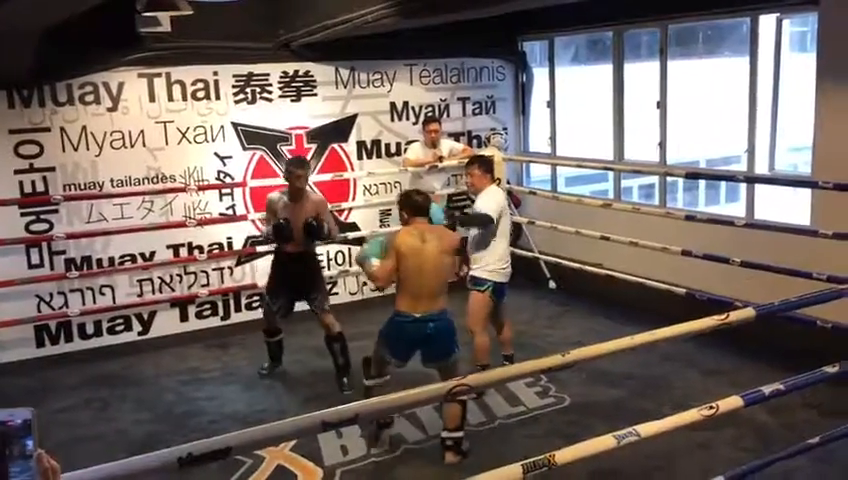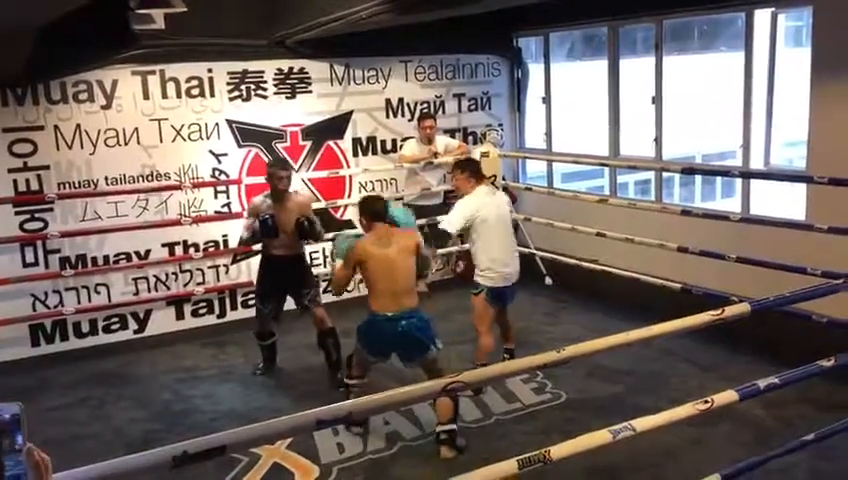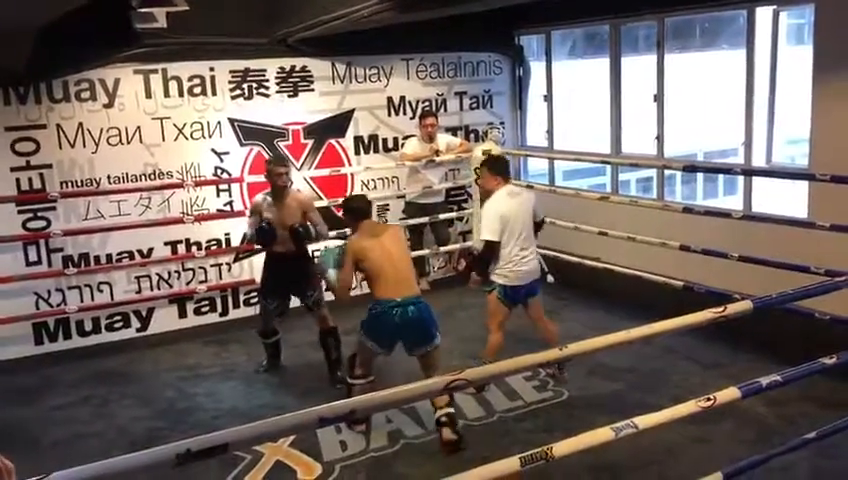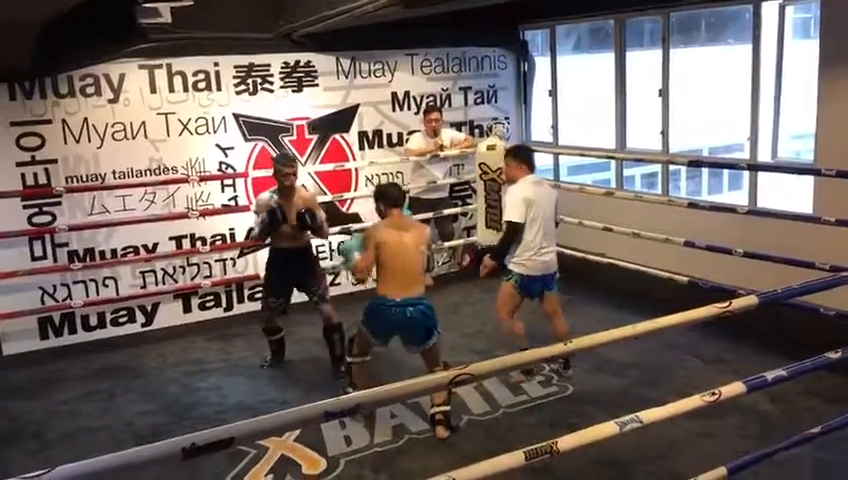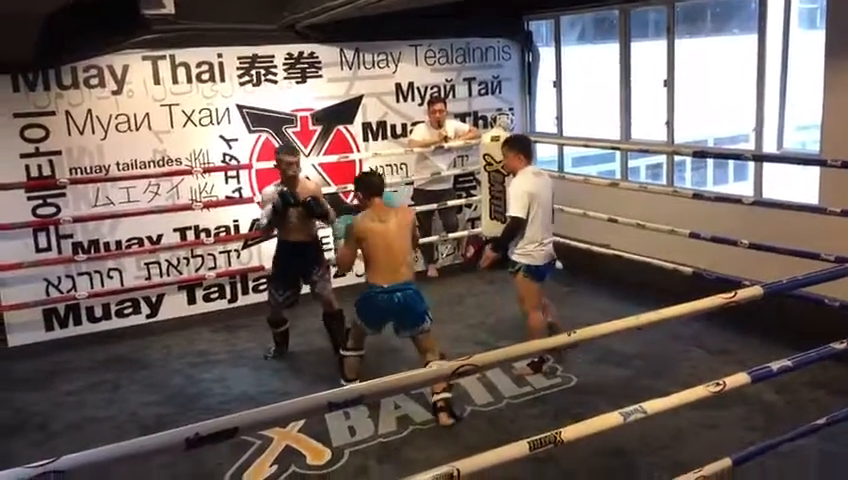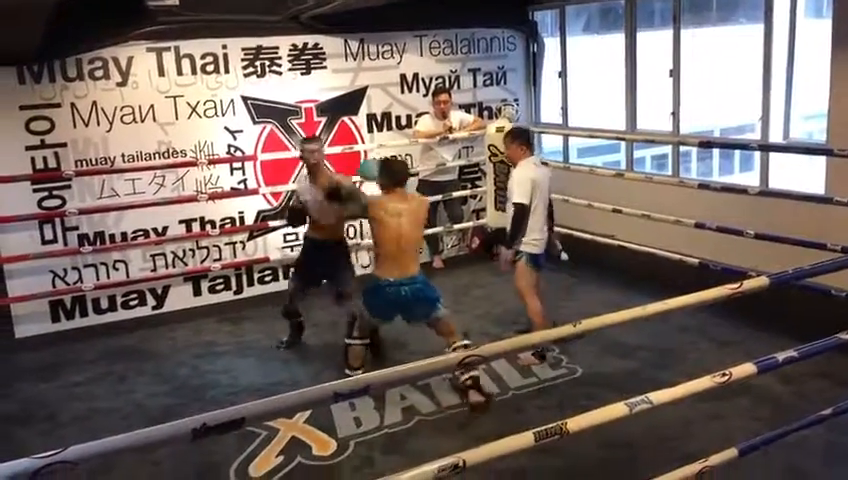
dt=0.3s
person 1, frame 1
left shoulder: (398, 239)
right shoulder: (452, 238)
left elbow: (381, 282)
left wrist: (369, 261)
left hip: (404, 323)
right hip: (439, 322)
left knee: (376, 365)
right knee: (452, 383)
left ankle: (380, 419)
right ankle: (452, 446)
person 1, frame 2
left shoulder: (358, 246)
right shoulder: (411, 236)
left elbow: (337, 288)
right elbow: (425, 267)
left wrist: (340, 259)
left hip: (379, 323)
right hip: (412, 320)
left knee: (357, 366)
right knee: (440, 378)
left ankle: (354, 418)
right ankle: (447, 440)
person 1, frame 3
left shoulder: (352, 246)
right shoulder: (396, 231)
left elbow: (343, 292)
left wrist: (330, 273)
left hip: (385, 312)
right hip: (418, 307)
left knee: (360, 364)
right knee: (431, 370)
left ankle: (358, 419)
right ankle: (448, 426)
person 1, frame 4
left shoulder: (375, 231)
right shoulder: (425, 230)
left elbow: (361, 274)
left wrist: (353, 256)
left hip: (385, 308)
right hip: (419, 308)
left knee: (358, 347)
right knee: (436, 365)
right ankle: (441, 421)
person 1, frame 5
left shoulder: (358, 223)
right shoulder: (407, 213)
left elbow: (344, 266)
left wrist: (346, 241)
left hip: (376, 296)
right hip: (407, 293)
left knee: (353, 339)
right knee: (430, 352)
right ankle: (443, 409)
person 1, frame 6
left shoulder: (373, 204)
right shoulder: (422, 204)
left elbow: (351, 198)
left hip: (383, 287)
right hip: (415, 285)
left knee: (360, 330)
right knee: (452, 334)
right ankle: (472, 388)
person 2, frame 1
left shoulder: (492, 197)
right shoulder: (488, 197)
left elbow: (485, 220)
left wrist: (455, 218)
right wrist: (471, 266)
left hip: (489, 273)
right hip: (493, 270)
left knee: (476, 326)
right knee: (498, 319)
right ankle: (509, 364)
person 2, frame 2
left shoulder: (471, 204)
right shoulder: (500, 196)
left elbow: (444, 232)
left hip: (491, 276)
right hip: (510, 271)
left knee: (483, 328)
right knee: (502, 316)
right ankle: (509, 358)
person 2, frame 3
left shoulder: (493, 206)
right shoulder: (527, 195)
left elbow: (490, 248)
right elbow: (538, 225)
left wrist: (478, 271)
left hip: (506, 276)
right hip: (531, 270)
left knee: (494, 327)
right knee: (541, 319)
right ankle: (559, 364)
person 2, frame 4
left shoulder: (516, 192)
right shoulder: (549, 189)
left elbow: (512, 231)
left wrist: (493, 257)
left hip: (523, 266)
right hip: (548, 262)
left knee: (506, 314)
right knee: (555, 314)
right ankle: (565, 361)
person 2, frame 5
left shoulder: (519, 184)
right shoulder: (544, 178)
left elbow: (516, 223)
left wrist: (495, 248)
left hip: (526, 255)
right hip: (543, 250)
left knee: (531, 308)
right knee: (539, 300)
left ankle: (540, 358)
right ankle: (553, 334)
person 2, frame 6
left shoulder: (521, 173)
right shoulder: (540, 169)
left elbow: (521, 213)
left wrist: (508, 246)
right wrist: (549, 231)
left hip: (526, 243)
right hip: (537, 239)
left knee: (528, 294)
right knee: (531, 289)
left ankle: (542, 347)
right ankle: (539, 329)
person 3, frame 1
left shoulder: (318, 201)
right shoulder: (274, 200)
left elbow: (334, 231)
right elbow: (265, 230)
left wrist: (323, 232)
right wrist: (273, 232)
left hip: (308, 262)
right hip: (282, 263)
left knee: (327, 319)
right knee: (270, 318)
left ankle: (343, 373)
right ankle: (275, 360)
person 3, frame 2
left shoulder: (302, 202)
right shoulder: (257, 205)
left elbow: (320, 235)
right elbow: (244, 240)
left wrist: (314, 231)
right wrist: (258, 232)
left hip: (297, 264)
right hip: (270, 266)
left knee: (320, 316)
right knee: (263, 321)
left ankle: (336, 369)
right ankle: (269, 360)
person 3, frame 3
left shoulder: (303, 200)
right shoulder: (259, 203)
left elbow: (324, 232)
right elbow: (250, 235)
left wrist: (310, 233)
right wrist: (258, 236)
left hip: (300, 261)
right hip: (274, 263)
left knee: (322, 315)
right knee: (266, 318)
left ankle: (336, 368)
right ankle: (273, 358)
person 3, frame 4
left shoulder: (308, 197)
right shoulder: (264, 200)
left elbow: (325, 232)
right elbow: (256, 238)
left wrist: (314, 224)
right wrist: (267, 224)
left hip: (304, 257)
right hip: (278, 259)
left knee: (327, 312)
right knee: (269, 315)
left ankle: (340, 362)
right ankle: (277, 353)
person 3, frame 5
left shoulder: (312, 186)
right shoulder: (269, 193)
left elbow: (331, 219)
right elbow: (264, 229)
left wrist: (322, 210)
right wrist: (277, 210)
left hip: (311, 249)
right hip: (286, 252)
left knee: (325, 297)
right knee: (276, 304)
left ankle: (342, 347)
right ankle: (280, 344)
person 3, frame 6
left shoulder: (338, 182)
right shoulder: (302, 188)
right elbow: (296, 217)
right wrist: (294, 215)
left hip: (335, 249)
right hip: (312, 249)
left knee: (349, 306)
right knee: (290, 299)
left ankle: (371, 344)
right ankle: (295, 333)
person 4, frame 1
left shoulder: (447, 144)
right shoulder: (415, 147)
left elbow: (469, 152)
right elbow: (406, 164)
left wrist: (450, 160)
right wrist: (431, 160)
left hip: (441, 198)
person 4, frame 2
left shoulder: (443, 141)
right shoulder: (411, 144)
left elbow: (466, 149)
right elbow: (402, 161)
left wrist: (446, 157)
right wrist: (427, 156)
left hip: (437, 203)
right hip: (413, 204)
left knee: (442, 241)
person 4, frame 3
left shoulder: (444, 139)
right shoulder: (412, 142)
left elbow: (467, 146)
right elbow: (404, 158)
left wrist: (448, 154)
right wrist: (428, 154)
left hip: (438, 200)
right hip: (415, 202)
left knee: (444, 239)
right knee: (416, 243)
right ankle: (422, 277)
person 4, frame 4
left shoulder: (449, 134)
right shoulder: (417, 137)
left elbow: (471, 142)
right elbow: (408, 154)
left wrist: (452, 149)
right wrist: (433, 149)
left hip: (441, 195)
right hip: (419, 196)
left knee: (447, 235)
person 4, frame 5
left shoulder: (453, 125)
right shoulder: (420, 128)
left elbow: (476, 133)
right elbow: (412, 145)
left wrist: (456, 140)
right wrist: (437, 140)
left hip: (445, 187)
right hip: (423, 188)
left knee: (452, 226)
right knee: (425, 229)
right ankle: (431, 264)
person 4, frame 6
left shoulder: (458, 116)
right shoulder: (425, 119)
left elbow: (480, 123)
right elbow: (417, 136)
left wrist: (461, 132)
right wrist: (442, 131)
left hip: (450, 178)
right hip: (428, 179)
left knee: (457, 217)
right knee: (430, 220)
right ankle: (436, 255)
